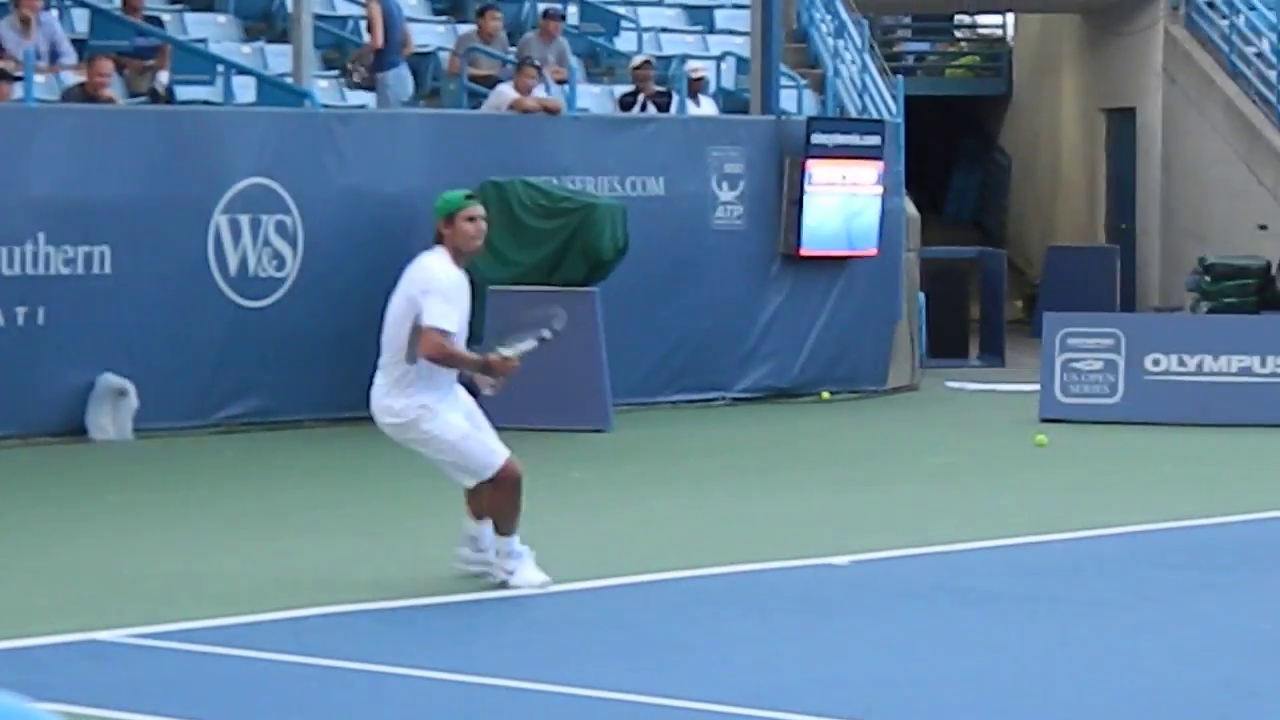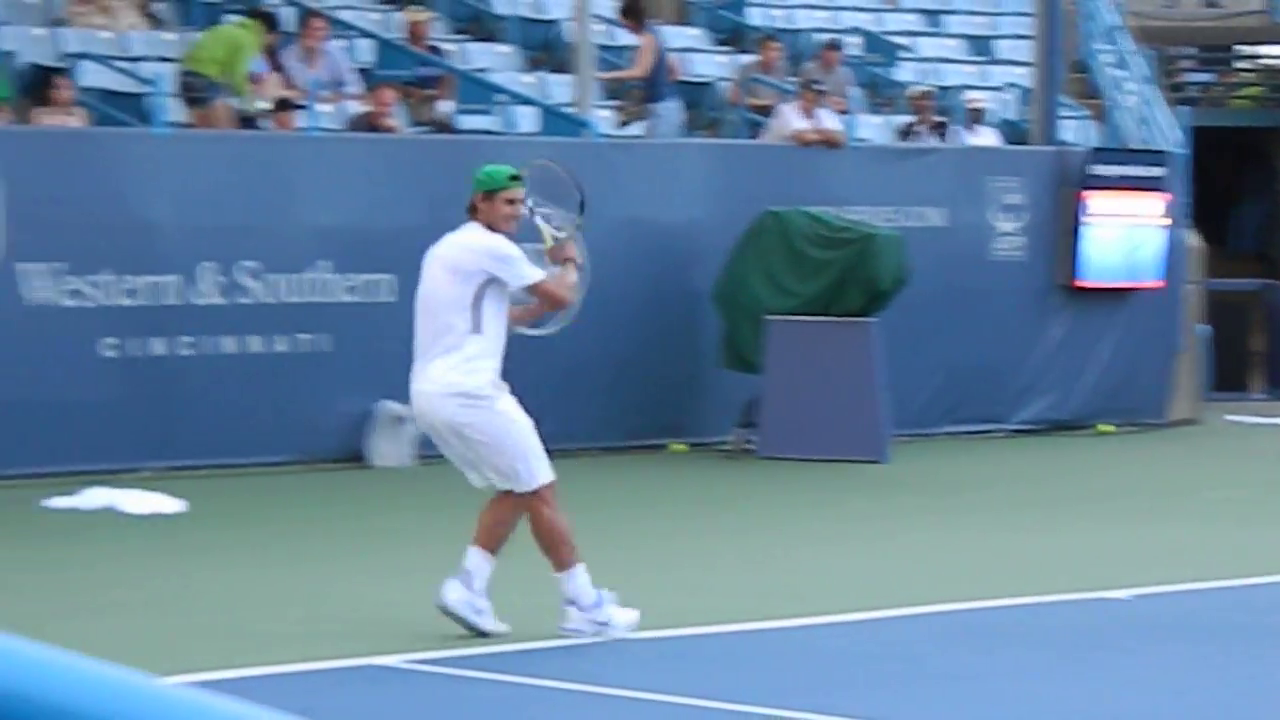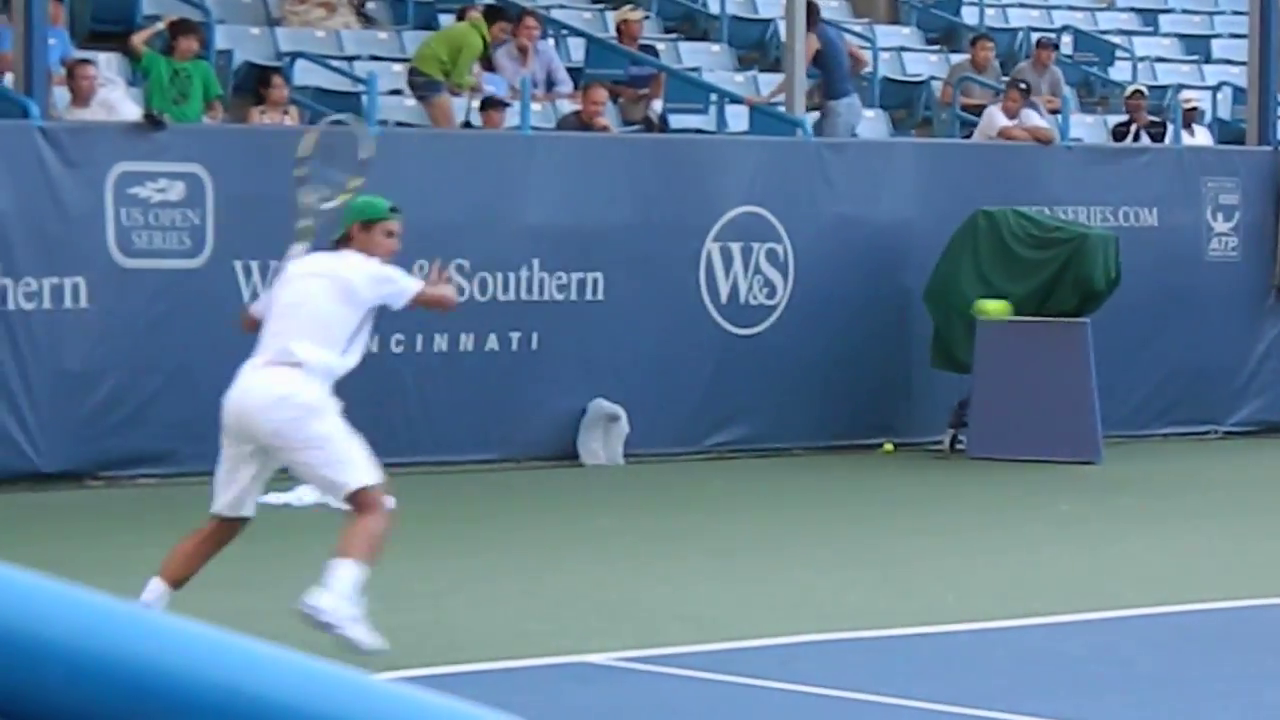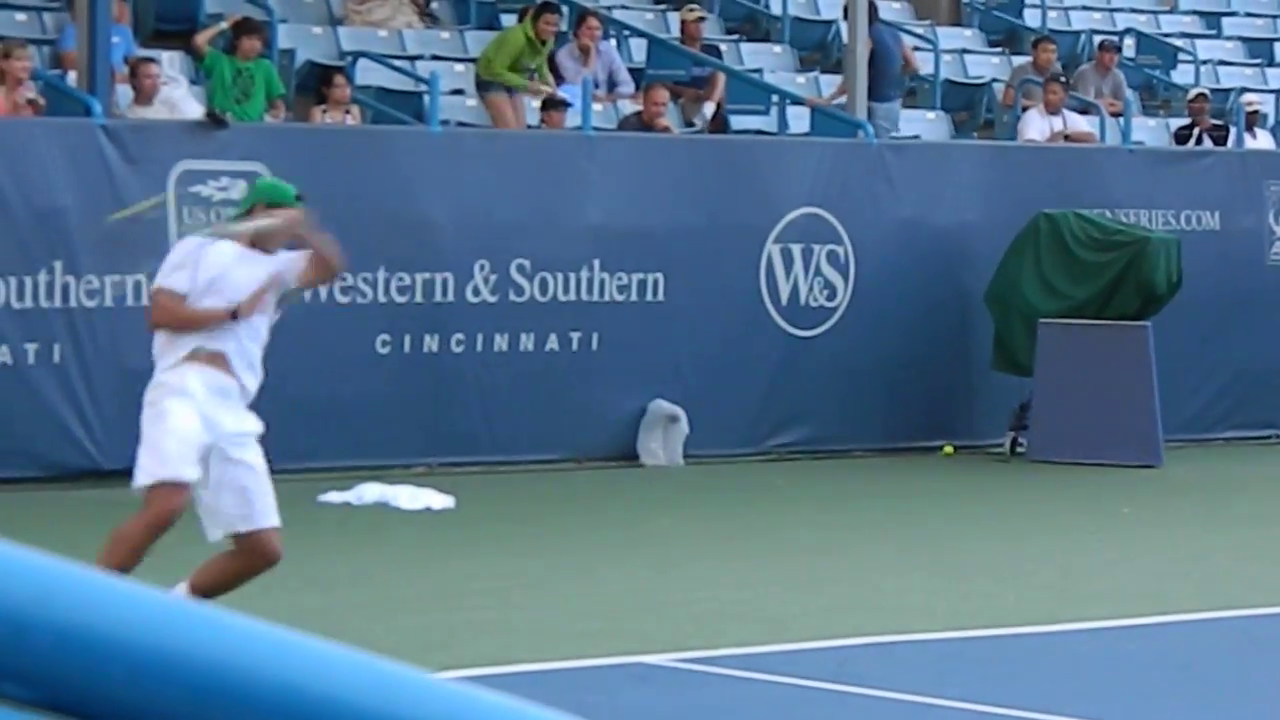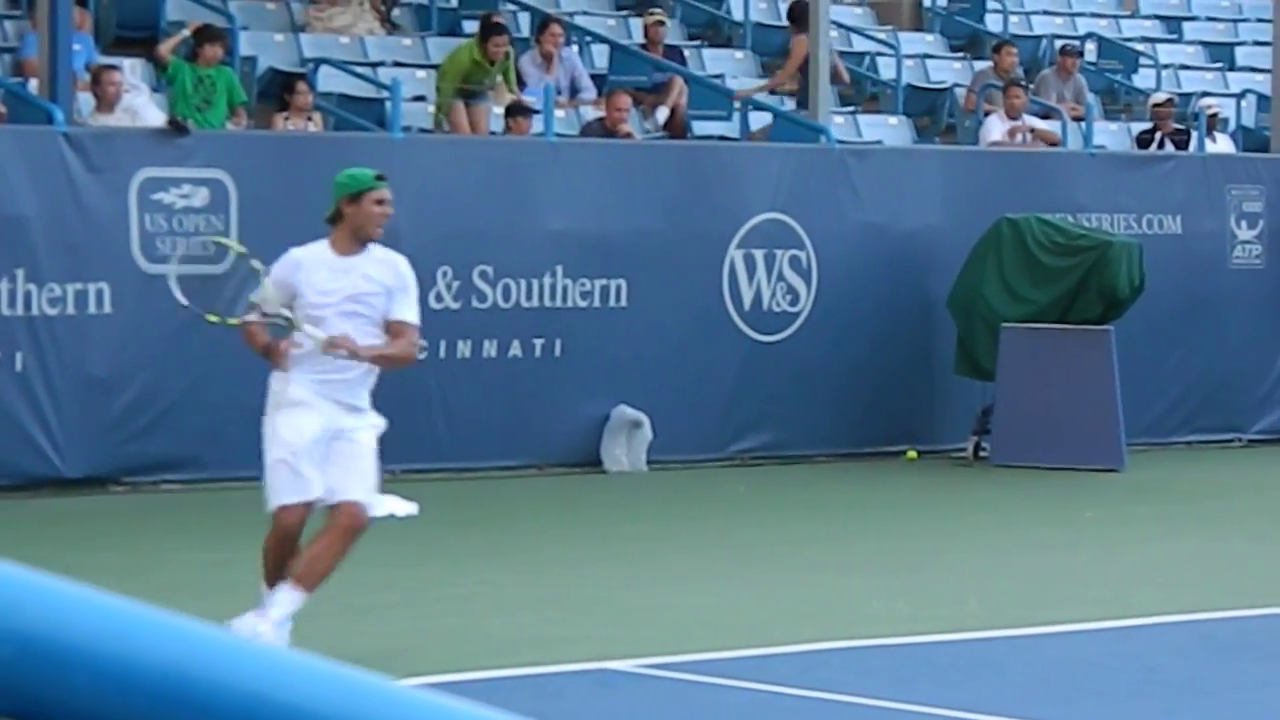
dt=0.5s
person 1, frame 1
left shoulder: (453, 270)
right shoulder: (440, 274)
right elbow: (438, 348)
left wrist: (475, 367)
right wrist: (485, 365)
left hip: (440, 393)
right hip: (411, 406)
left knee: (493, 468)
right knee: (505, 474)
left ankle: (479, 545)
right ankle: (510, 558)
person 1, frame 2
left shoulder: (448, 248)
right shoulder: (492, 247)
right elbow: (559, 298)
left wrist: (526, 312)
right wrist: (569, 263)
left hip: (431, 395)
right hip: (468, 392)
left knee: (516, 490)
right knee: (538, 495)
left ankle: (466, 590)
right ankle: (585, 607)
person 1, frame 3
left shoulder: (298, 270)
right shoulder: (373, 273)
left elbow: (252, 321)
right elbow: (446, 299)
right wrist: (440, 281)
left hip: (243, 398)
right hip: (296, 403)
left knee: (227, 523)
right knee: (372, 505)
left ankle: (142, 613)
right ankle: (337, 597)
person 1, frame 4
left shoulder: (281, 267)
right shoulder: (201, 251)
left elbow: (328, 269)
right elbow: (161, 314)
left wrist: (306, 231)
right wrist: (235, 311)
left hip: (233, 415)
right hip: (183, 395)
left knee: (264, 549)
right knee: (165, 505)
person 1, frame 5
left shoulder: (395, 267)
right shoulder: (297, 260)
left elbow: (408, 346)
right elbow: (254, 321)
left wrist: (368, 352)
right wrist: (268, 347)
left hip: (354, 411)
right hip: (298, 401)
left knee: (350, 518)
right knee: (290, 516)
left ankle: (273, 621)
right ankle: (274, 610)
